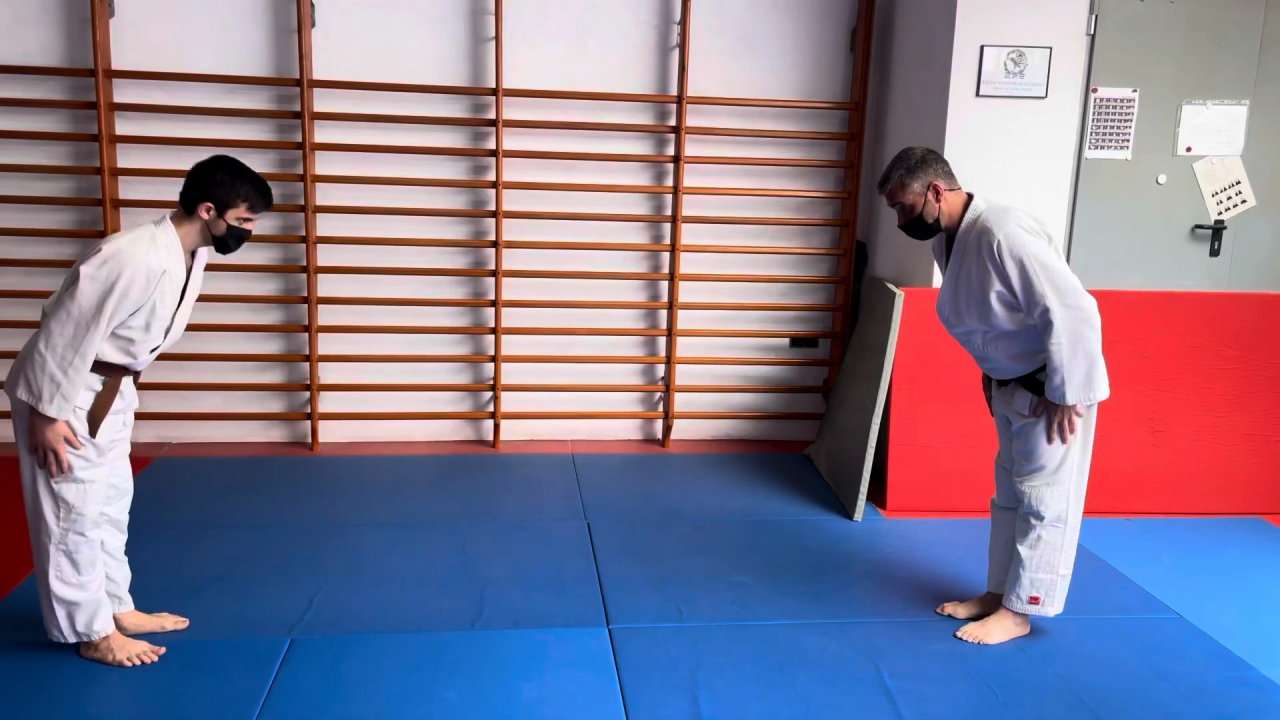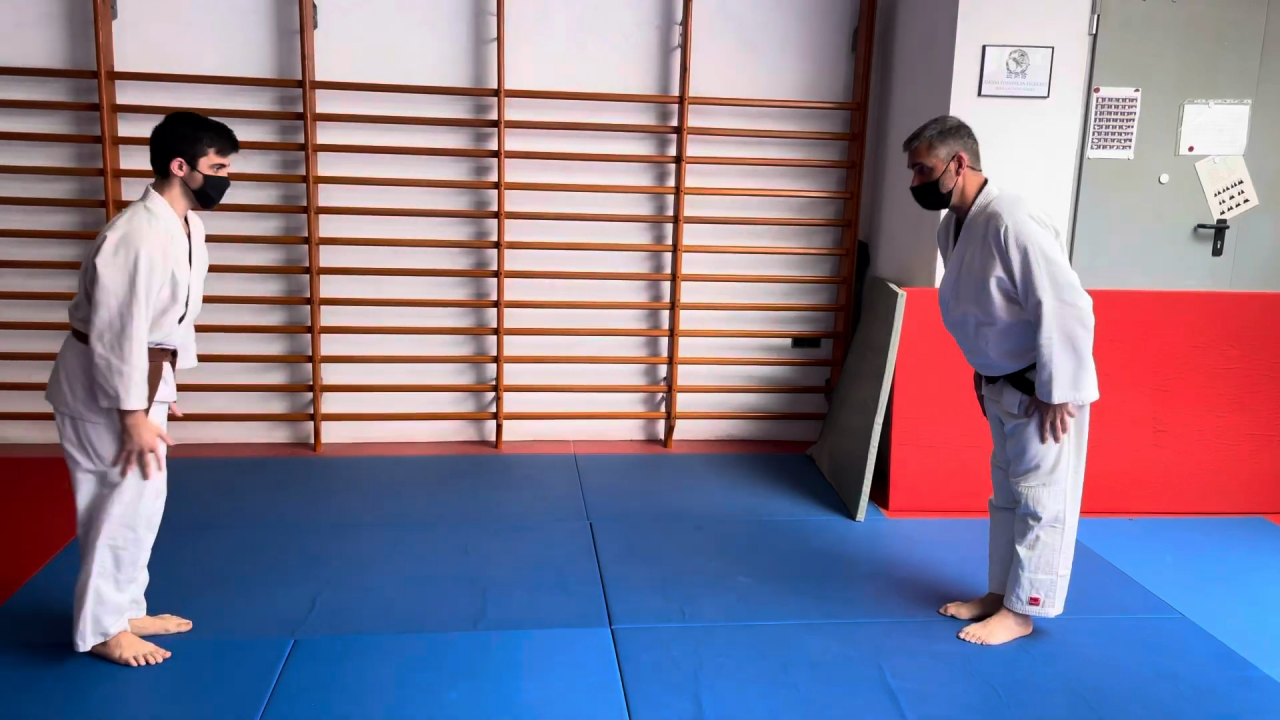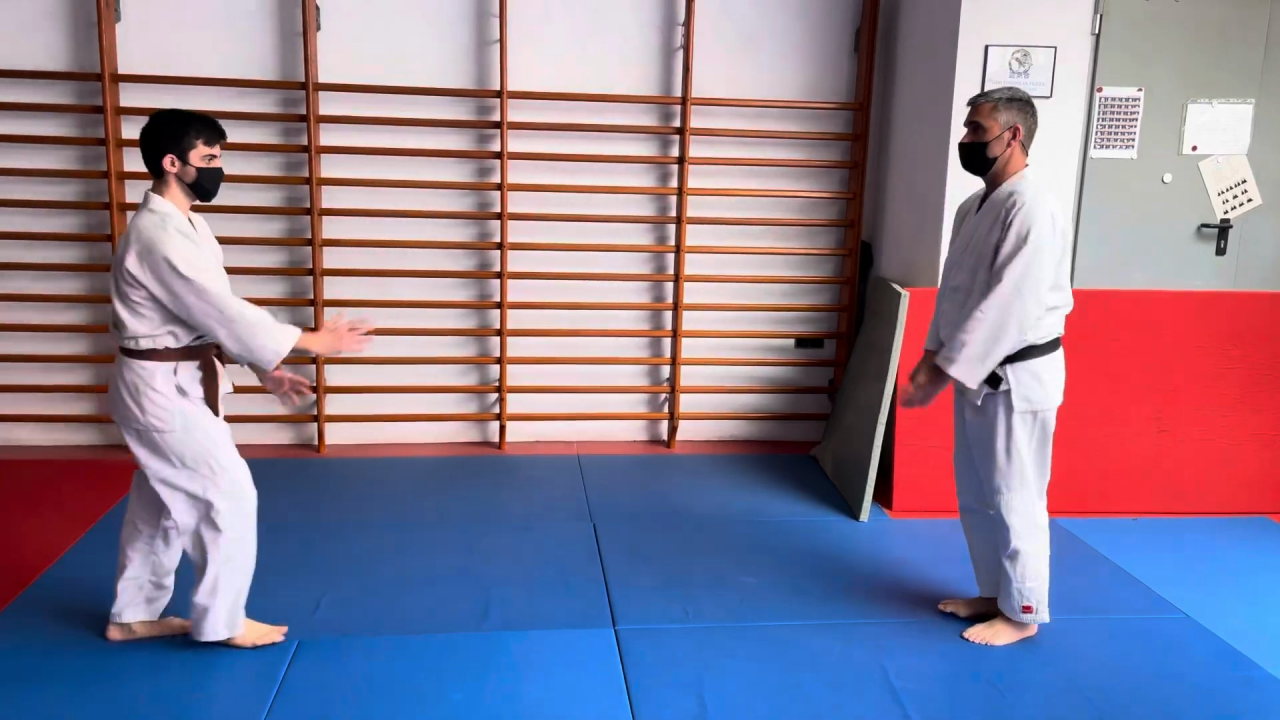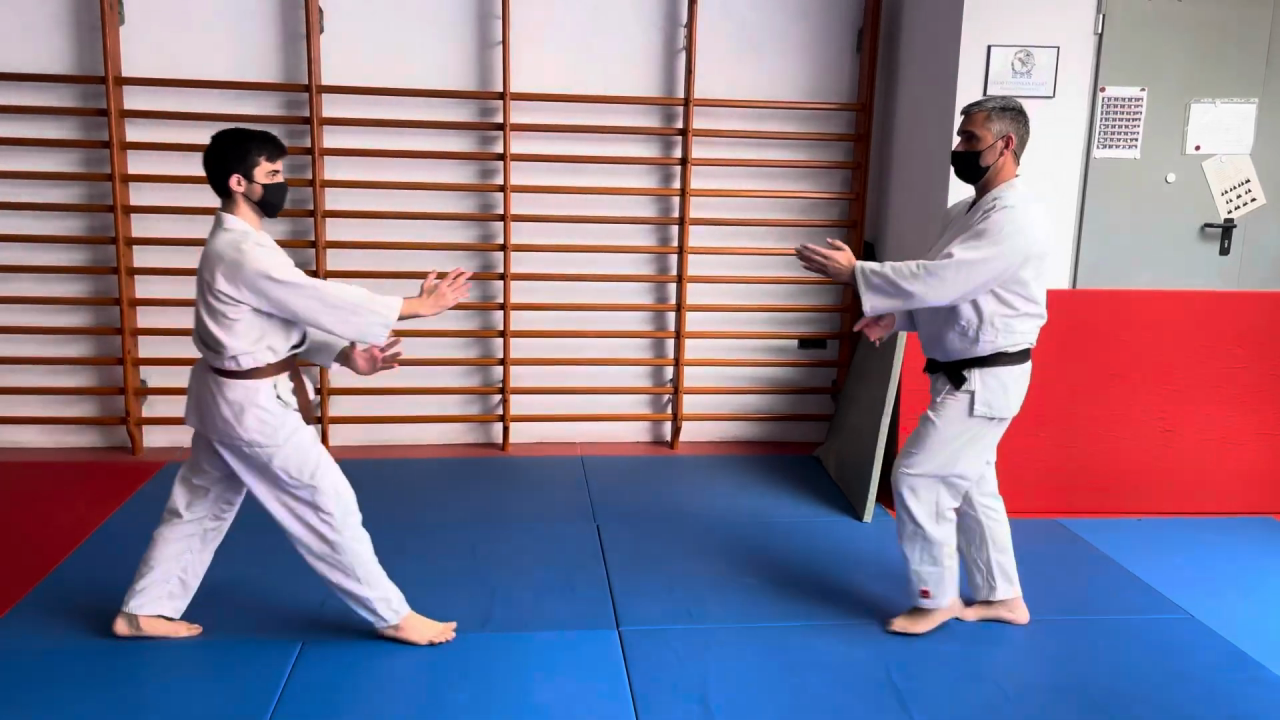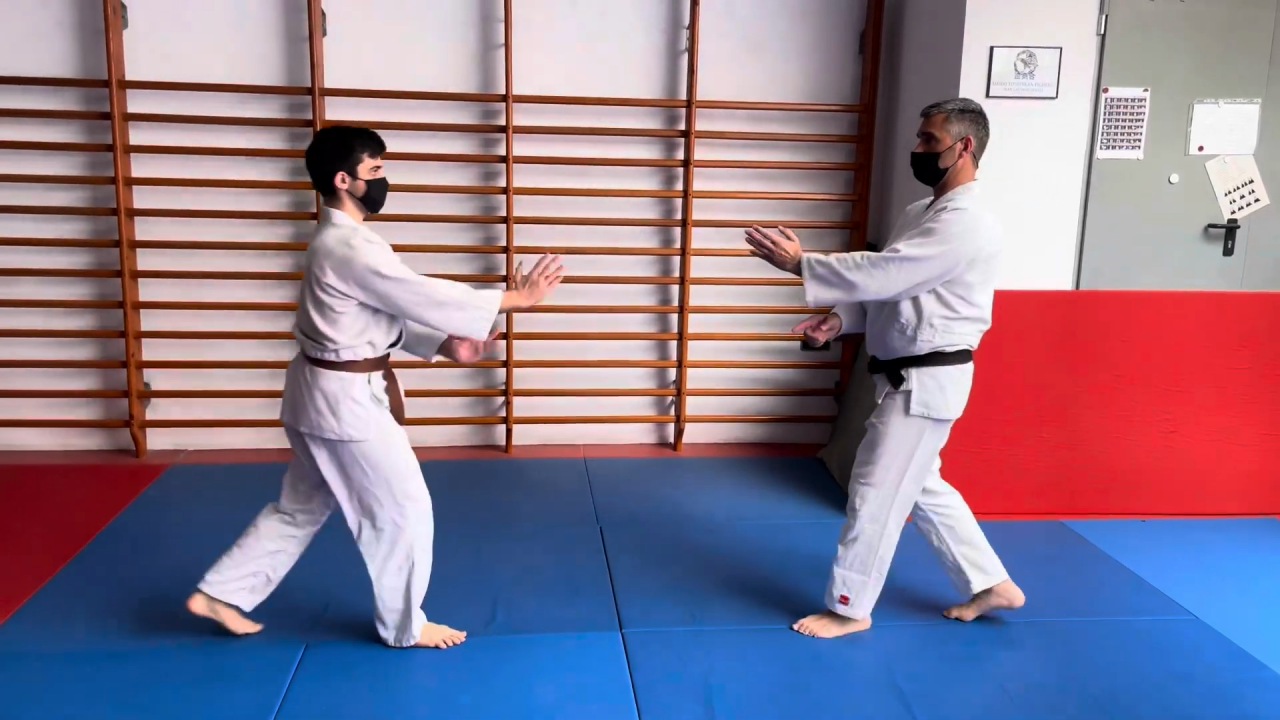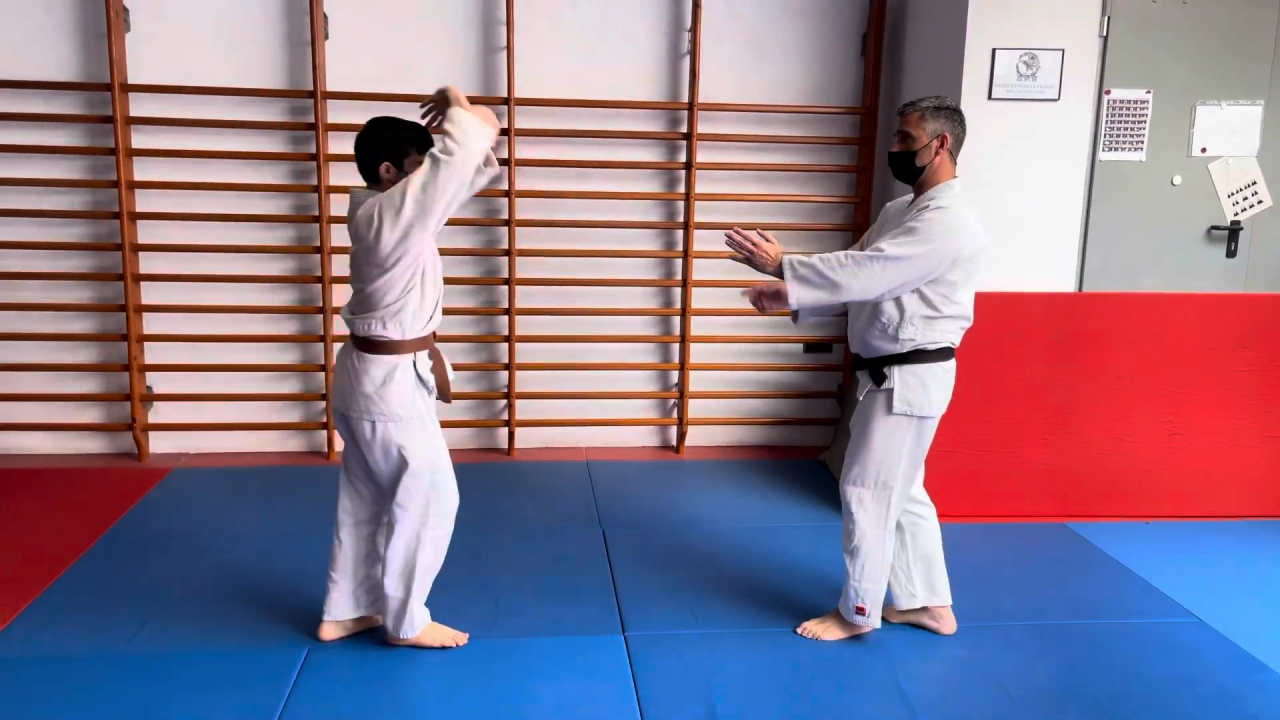
dt=0.3s
person 1, frame 1
left shoulder: (192, 253)
right shoulder: (133, 259)
right elbow: (68, 335)
right wrist: (50, 415)
left hip: (108, 388)
right hip: (65, 390)
left knee: (107, 500)
right knee: (73, 508)
left ankle: (114, 607)
right ankle: (90, 630)
person 1, frame 2
left shoulder: (186, 225)
right shoulder: (139, 234)
right elbow: (117, 331)
left wrist: (163, 390)
right wrist: (135, 414)
left hip: (143, 378)
right hip: (103, 384)
left knee: (138, 498)
right knee: (124, 500)
left ankle: (124, 611)
right ankle: (102, 628)
person 1, frame 3
left shoulder: (181, 223)
right shoulder: (156, 233)
left elbow: (214, 306)
right elbow: (218, 309)
left wrist: (264, 366)
right wrist: (307, 343)
left hip: (173, 382)
right hip: (161, 388)
left knee: (161, 506)
right knee: (226, 495)
left ankle: (131, 616)
right ankle: (220, 620)
person 1, frame 4
left shoulder: (241, 241)
right shoulder: (241, 252)
left elbow: (295, 313)
right elbow: (318, 301)
left wrist: (346, 353)
right wrist: (417, 305)
left hip: (232, 396)
right hip: (254, 403)
left knee: (200, 507)
right knee: (328, 504)
left ankle: (143, 611)
right ankle: (390, 615)
person 1, frame 5
left shoulder: (339, 237)
right shoulder: (349, 248)
left elbow: (393, 310)
right elbow: (420, 295)
left wrist: (447, 343)
right wrist: (513, 298)
left hip: (323, 389)
right hip: (345, 397)
left knee: (302, 508)
right knee: (403, 509)
left ankle: (220, 591)
right ankle: (402, 624)
person 1, frame 6
left shoulder: (378, 212)
right shoulder: (392, 214)
left elbow: (444, 179)
right elbow: (453, 164)
left wrist: (478, 130)
right wrist: (458, 103)
left hip: (372, 372)
right hip: (391, 380)
left knee: (366, 501)
right knee: (429, 498)
left ankle: (344, 612)
right ankle: (404, 618)
person 2, frame 1
left shoulder: (1004, 233)
right shoulder: (945, 240)
left elbow: (1072, 313)
left wrist: (1066, 395)
right wrist: (992, 374)
left hip: (1058, 386)
right hip: (1014, 384)
left knee: (1045, 498)
right knee: (1011, 492)
left ankle: (1019, 610)
right ankle: (999, 592)
person 2, frame 2
left shoulder: (1012, 223)
right shoulder: (951, 226)
left elbow: (1065, 309)
left wrist: (1057, 394)
right wrist: (984, 371)
left hip: (1049, 385)
right hip: (1005, 384)
left knee: (1043, 499)
right knee: (1009, 493)
left ankle: (1021, 610)
right ankle: (1001, 593)
person 2, frame 3
left shoulder: (1033, 210)
right shoulder: (974, 209)
left elbow: (1010, 302)
left wrist: (947, 367)
right wrist: (937, 353)
left hip: (1018, 379)
right hip: (979, 377)
left knee: (1012, 498)
right knee: (976, 493)
left ankle: (1023, 611)
right ankle: (996, 595)
person 2, frame 4
left shoulder: (1015, 220)
right shoulder: (964, 211)
left elbow: (943, 279)
right elbow: (936, 283)
left wrist: (857, 275)
right wrist: (893, 316)
left hip: (986, 380)
right hip: (958, 375)
left knee: (917, 478)
right knee: (971, 489)
left ankle: (937, 599)
right ankle: (1003, 596)
person 2, frame 5
left shoulder: (966, 224)
right shoulder: (922, 212)
left elbow: (884, 272)
right elbow: (889, 281)
left wrist: (800, 263)
right wrist: (839, 319)
left hip: (924, 380)
right hip: (909, 375)
left knee: (874, 492)
right knee: (922, 486)
left ankle: (848, 609)
right ankle: (990, 585)
person 2, frame 6
left shoulder: (949, 222)
right shoulder: (902, 210)
left elbow: (866, 272)
right elbow: (863, 273)
left wrist: (781, 265)
right wrist: (791, 294)
left hip: (909, 377)
right hip: (890, 373)
left knee: (867, 492)
right knee: (901, 493)
left ankle: (858, 612)
right ankle: (929, 603)
